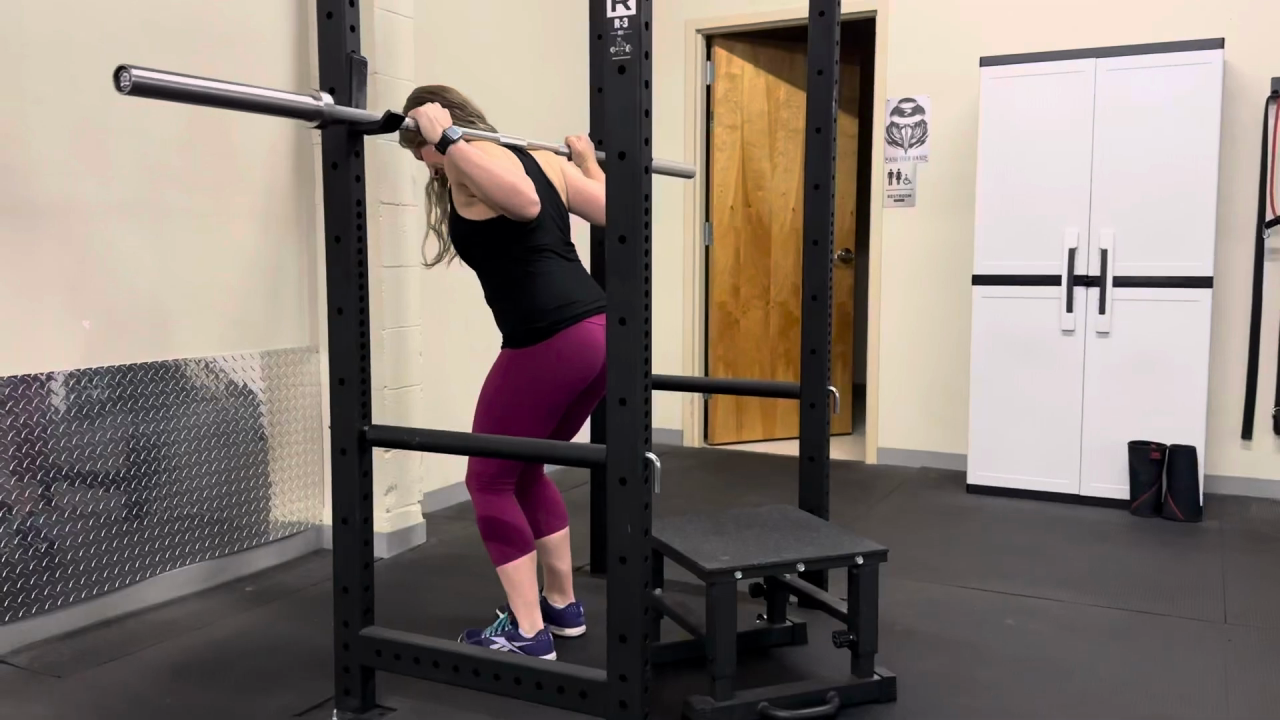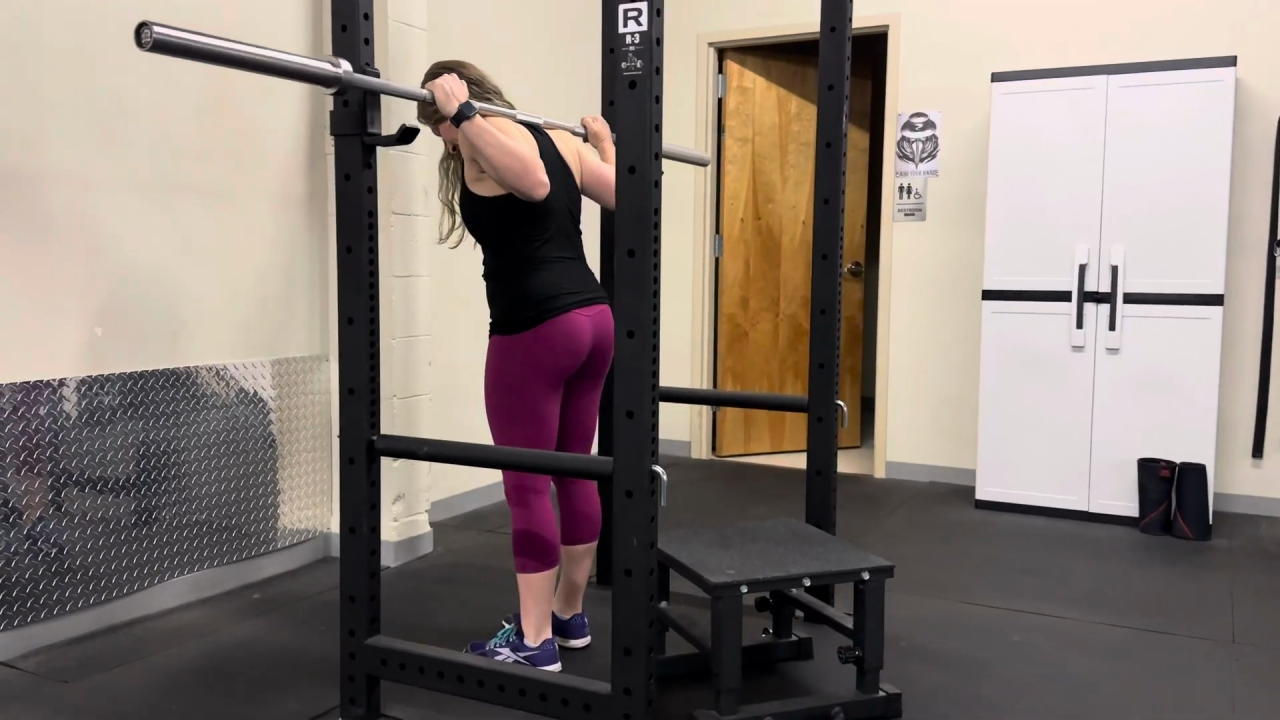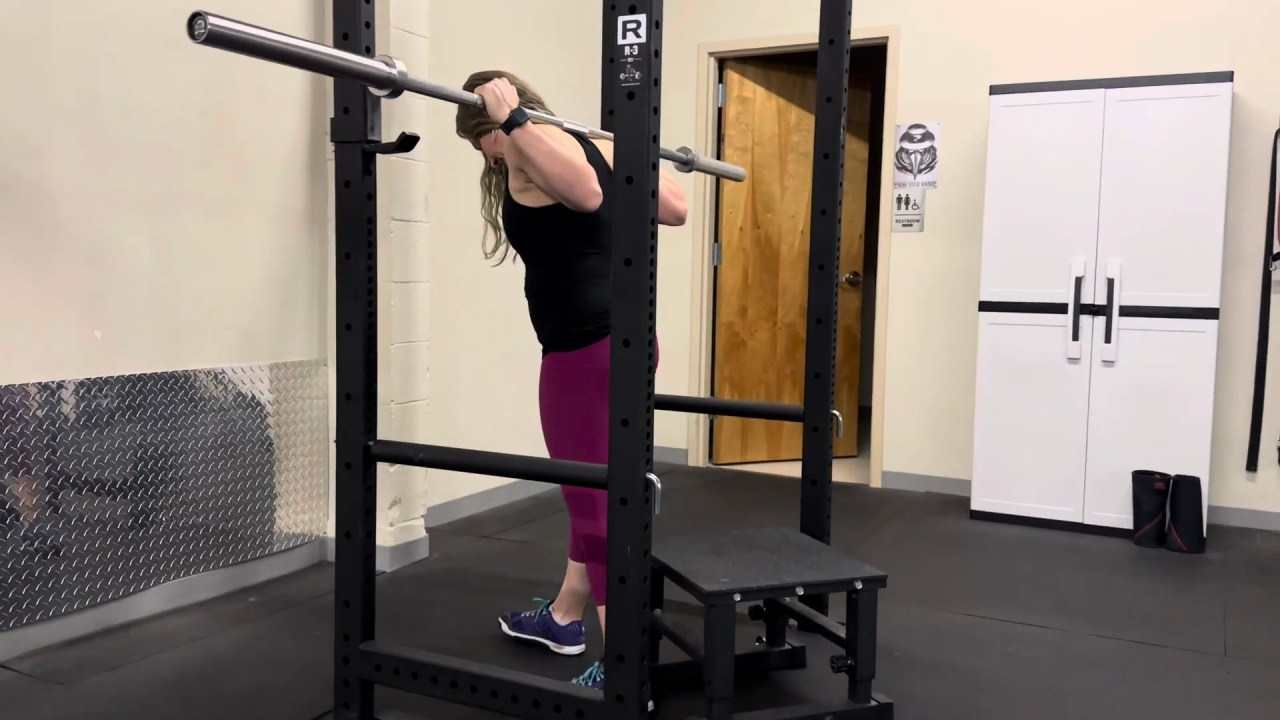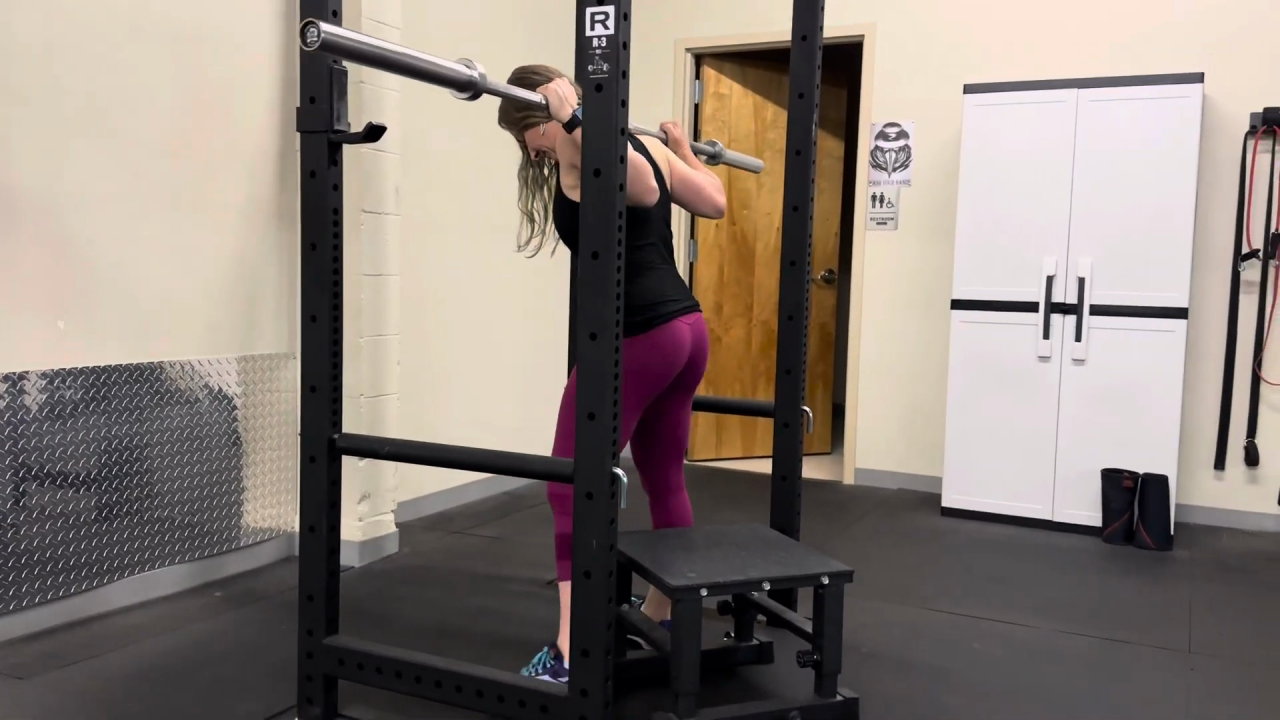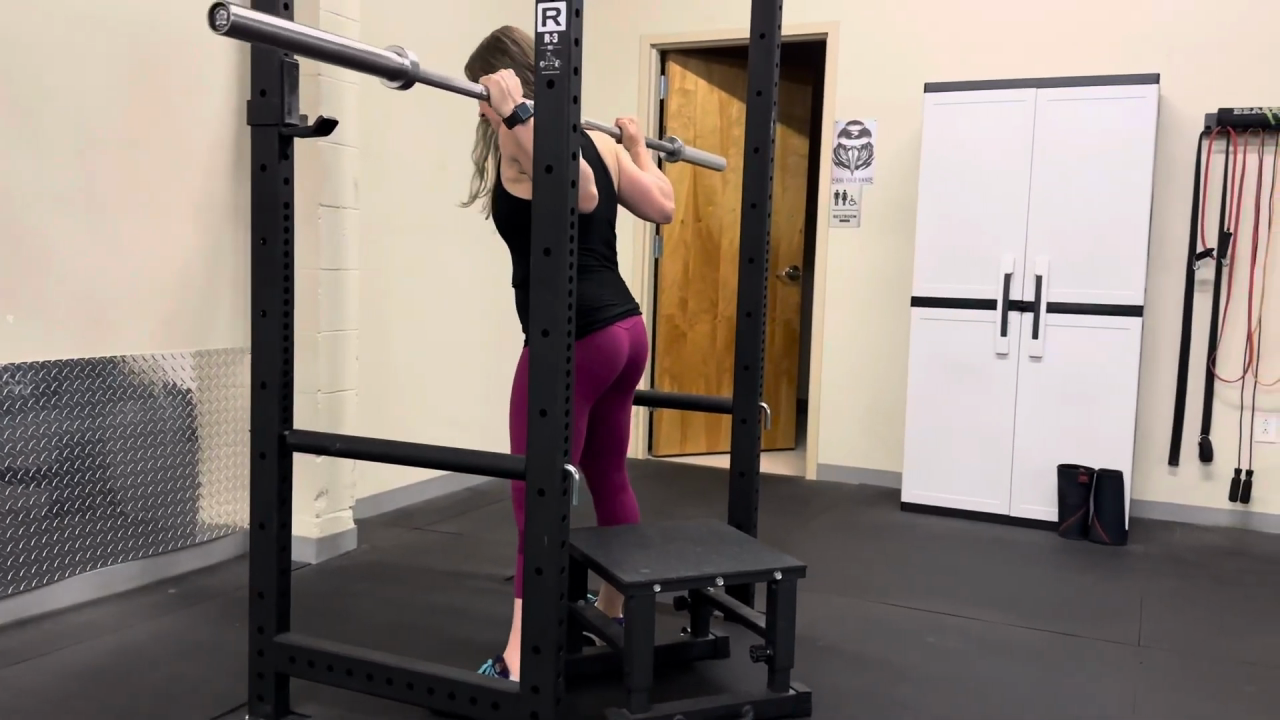
dt=1s
person 1, frame 1
left shoulder: (466, 160)
right shoulder: (541, 157)
left elbow: (524, 203)
right elbow: (615, 213)
left wrist: (444, 141)
right wrist: (589, 162)
left hip: (550, 344)
right hip: (599, 332)
left knee: (489, 482)
right knee: (523, 470)
left ankle: (527, 631)
right ankle: (563, 604)
person 1, frame 2
left shoulder: (485, 135)
right shoulder: (559, 138)
left elbow: (532, 183)
left wrist: (461, 115)
right wrist: (604, 143)
left hip: (535, 332)
right hip: (594, 320)
left knee: (528, 486)
right knee: (575, 474)
left ankle: (534, 641)
right ankle: (569, 614)
person 1, frame 3
left shoulder: (529, 145)
right shoulder: (601, 145)
left elbow: (585, 193)
right elbow: (675, 209)
left wrist: (512, 120)
left hip: (585, 350)
left knee: (593, 507)
right knee: (593, 493)
right ankle: (561, 616)
person 1, frame 4
left shoulder: (581, 148)
right shoulder: (643, 141)
left elbow: (639, 184)
right elbow: (713, 201)
left wrist: (575, 120)
right wrist: (682, 149)
left hip: (635, 339)
right hip: (685, 329)
left knee: (573, 487)
right knee: (665, 481)
left ankle: (570, 650)
right ankle: (662, 612)
person 1, frame 5
left shoulder: (522, 141)
right shoulder: (595, 139)
left elbow: (579, 196)
right elbow: (662, 206)
left wrist: (514, 114)
right wrist: (638, 146)
left hip: (573, 344)
right hip: (626, 331)
right knee: (610, 483)
left ankle: (520, 660)
right ankle: (616, 611)
